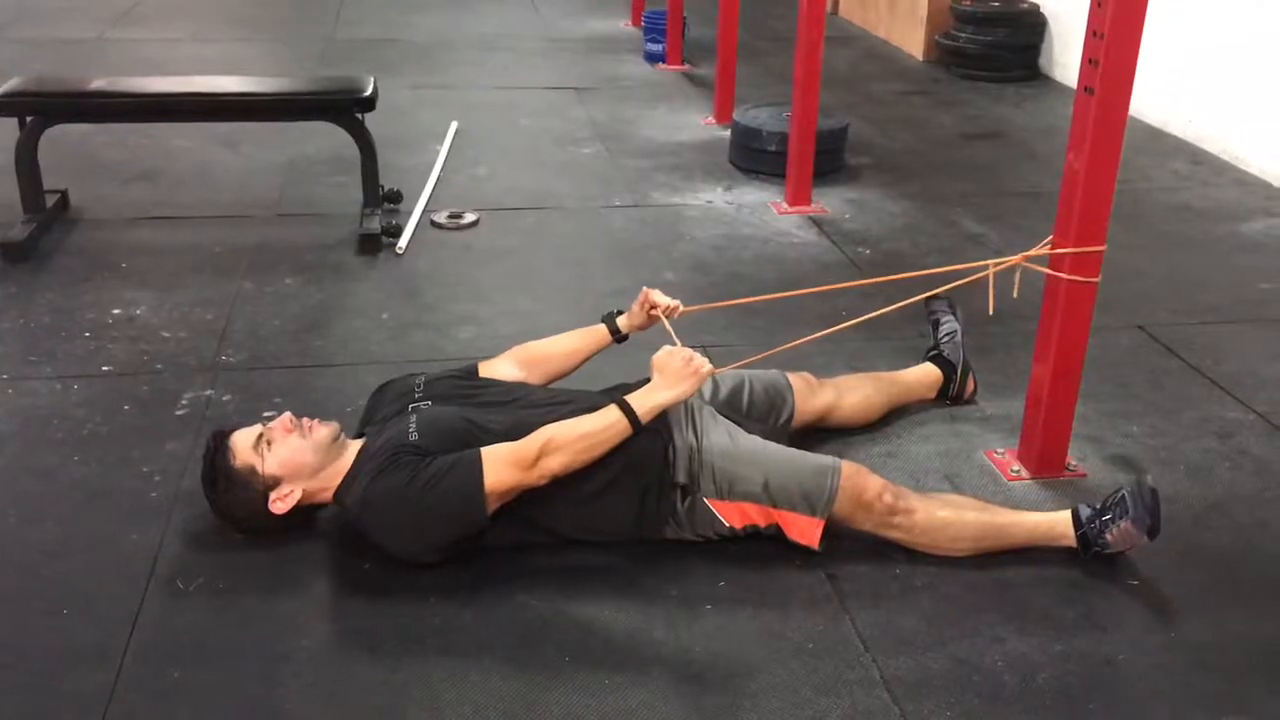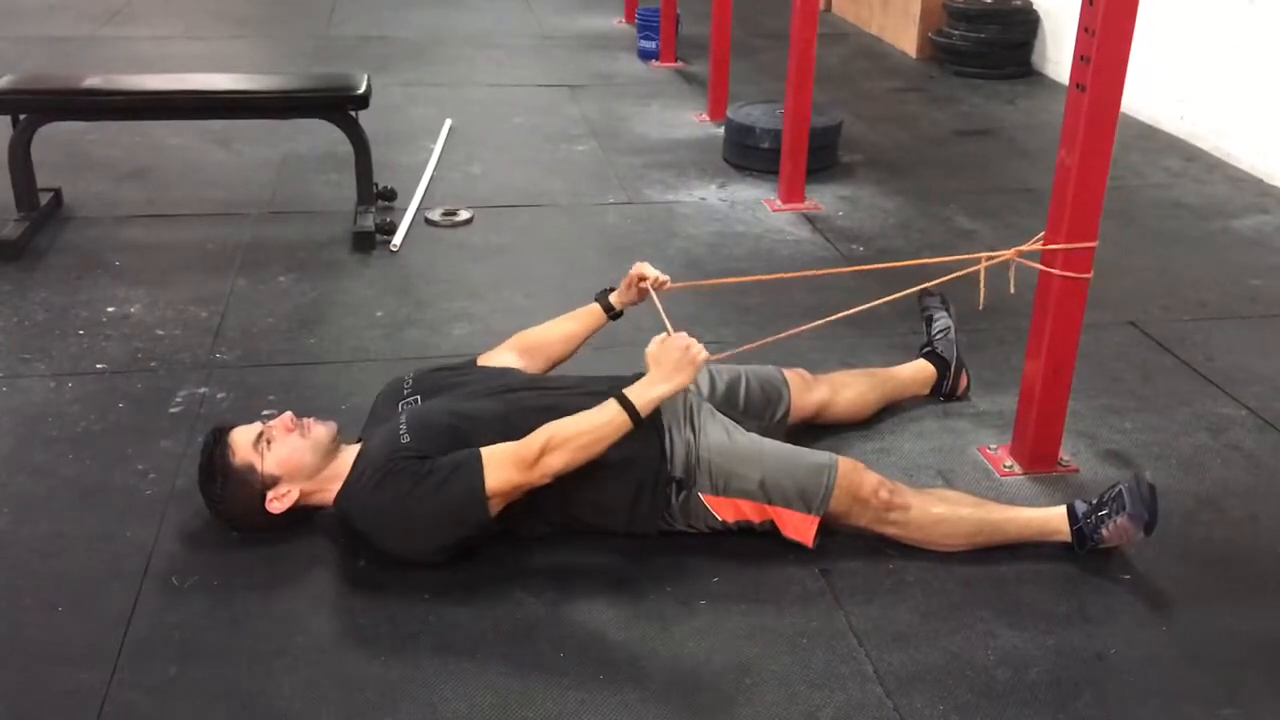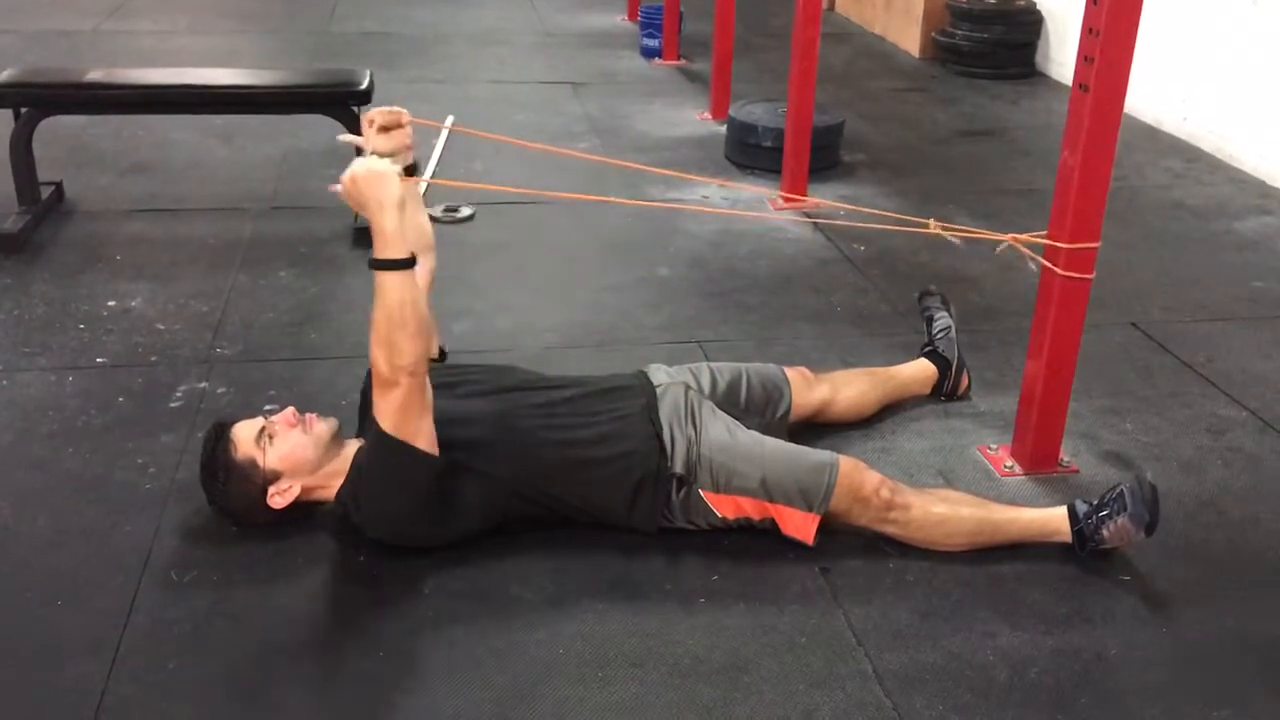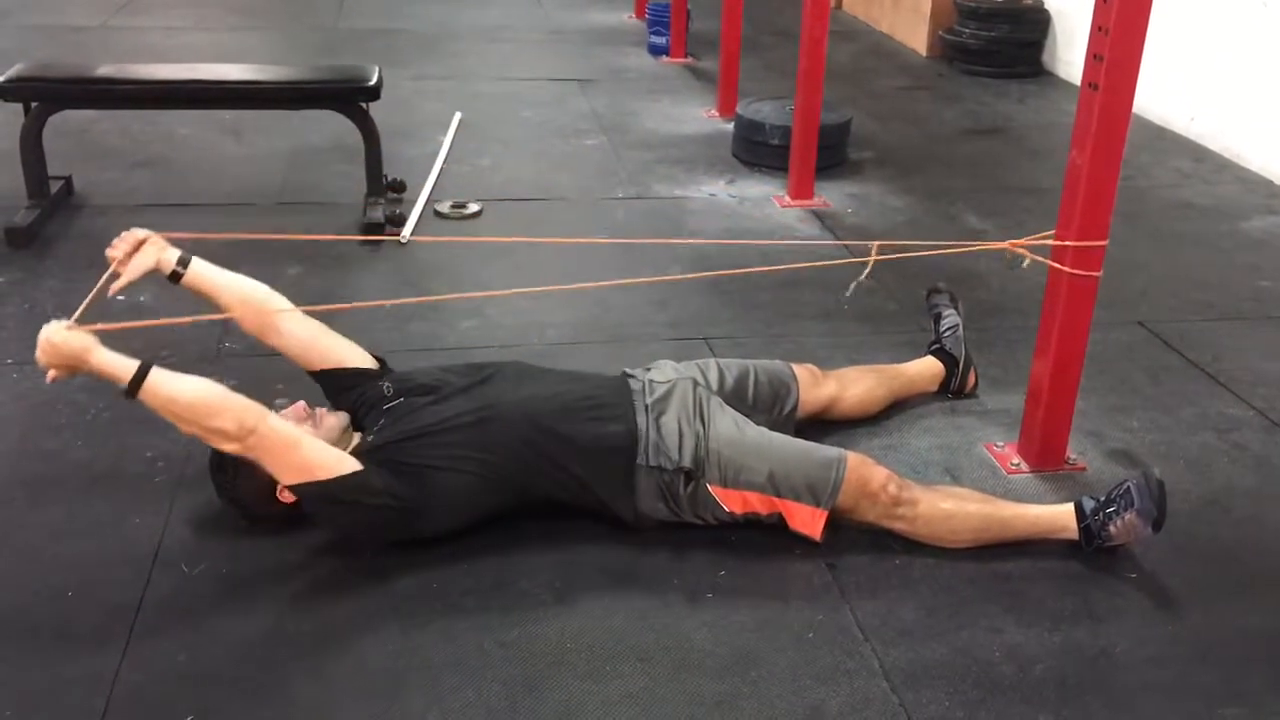
dt=1s
person 1, frame 1
left shoulder: (389, 405)
right shoulder: (391, 504)
left elbow: (514, 369)
right elbow: (537, 464)
left wrist: (623, 325)
right wrist: (653, 394)
left hip: (650, 412)
right hip: (670, 476)
left knee: (812, 393)
right knee: (878, 501)
left ankle: (940, 374)
right ankle: (1079, 529)
person 1, frame 2
left shoulder: (391, 407)
right shoulder: (391, 510)
left elbow: (515, 358)
right elbow: (537, 463)
left wrist: (611, 300)
right wrist: (651, 384)
left hip: (650, 411)
right hip: (663, 473)
left knee: (804, 388)
right knee: (874, 498)
left ankle: (933, 373)
right ankle: (1073, 525)
person 1, frame 3
left shoulder: (378, 422)
right shoulder: (388, 505)
left elbow: (415, 276)
right elbow: (399, 370)
left wrist: (395, 169)
right wrist: (384, 216)
left hip: (649, 395)
right hip: (664, 469)
left knee: (809, 386)
right knee: (876, 500)
left ankle: (935, 370)
right ankle: (1074, 524)
person 1, frame 4
left shoulder: (377, 406)
right shoulder: (378, 499)
left elbow: (283, 320)
right elbow: (243, 426)
left wrist: (174, 260)
right wrist: (101, 362)
left hip: (644, 393)
right hip: (660, 463)
left knee: (814, 386)
right knee: (879, 493)
left ankle: (940, 368)
right ankle: (1081, 522)
